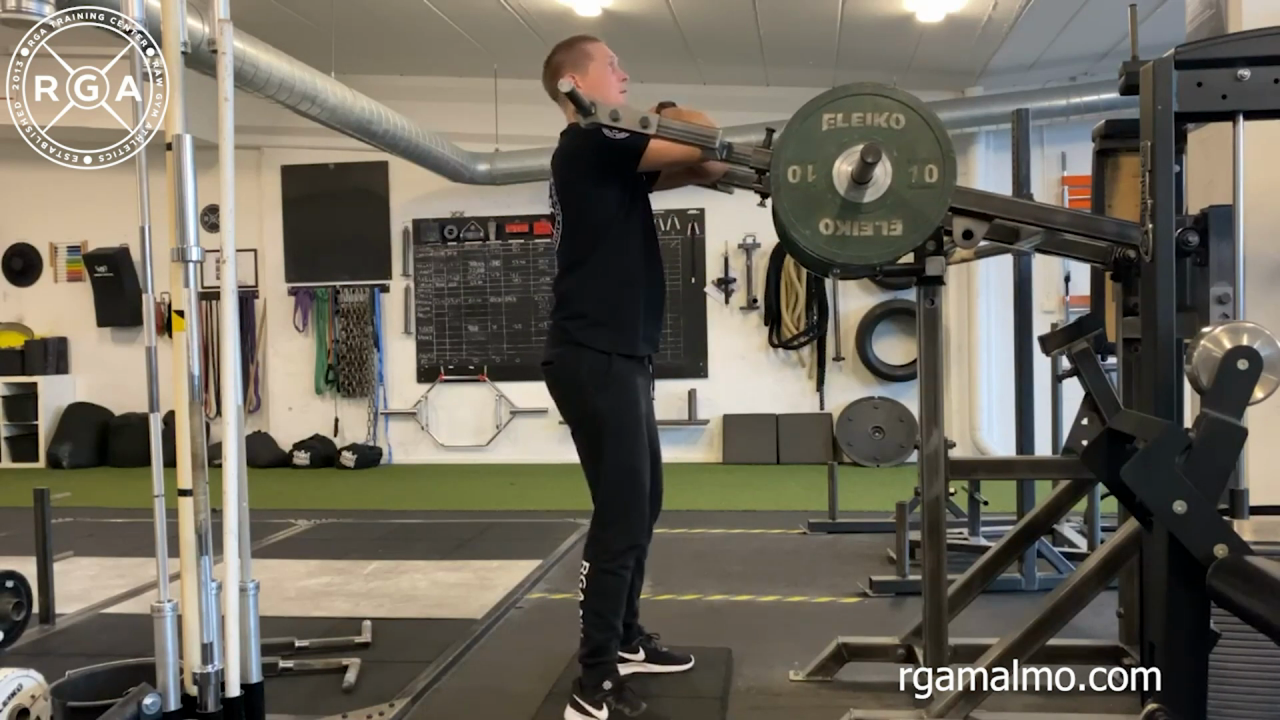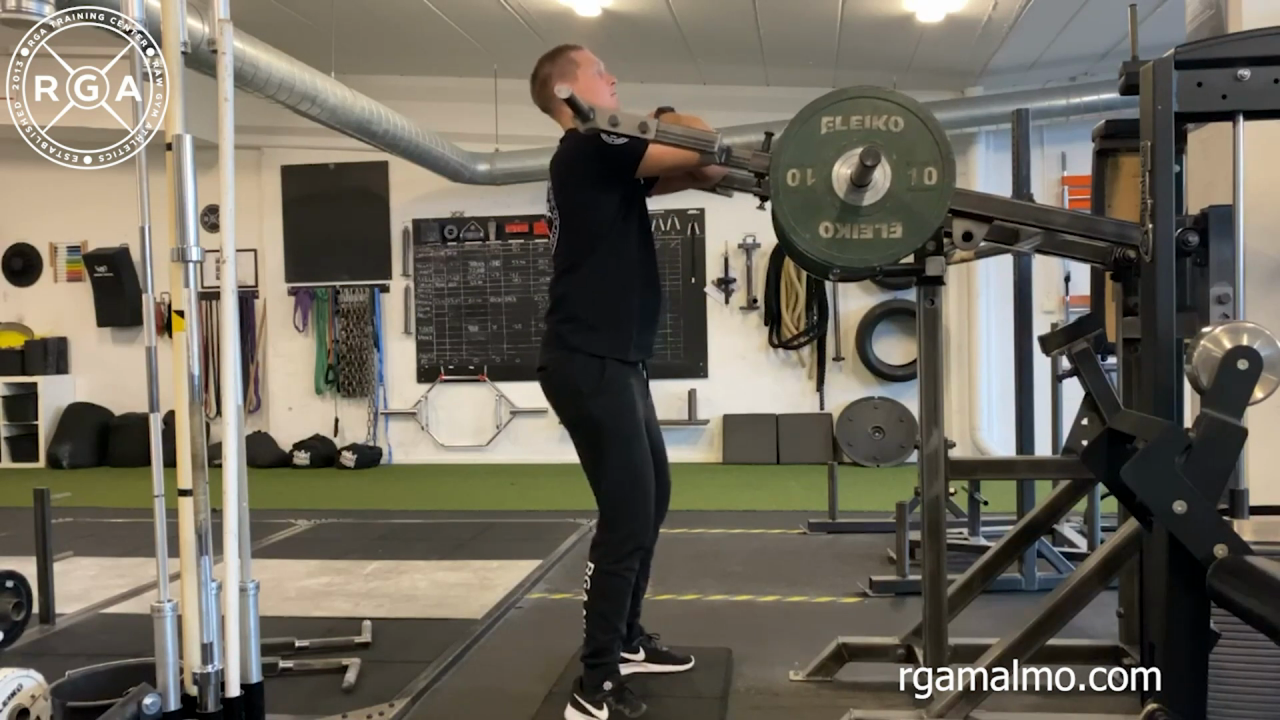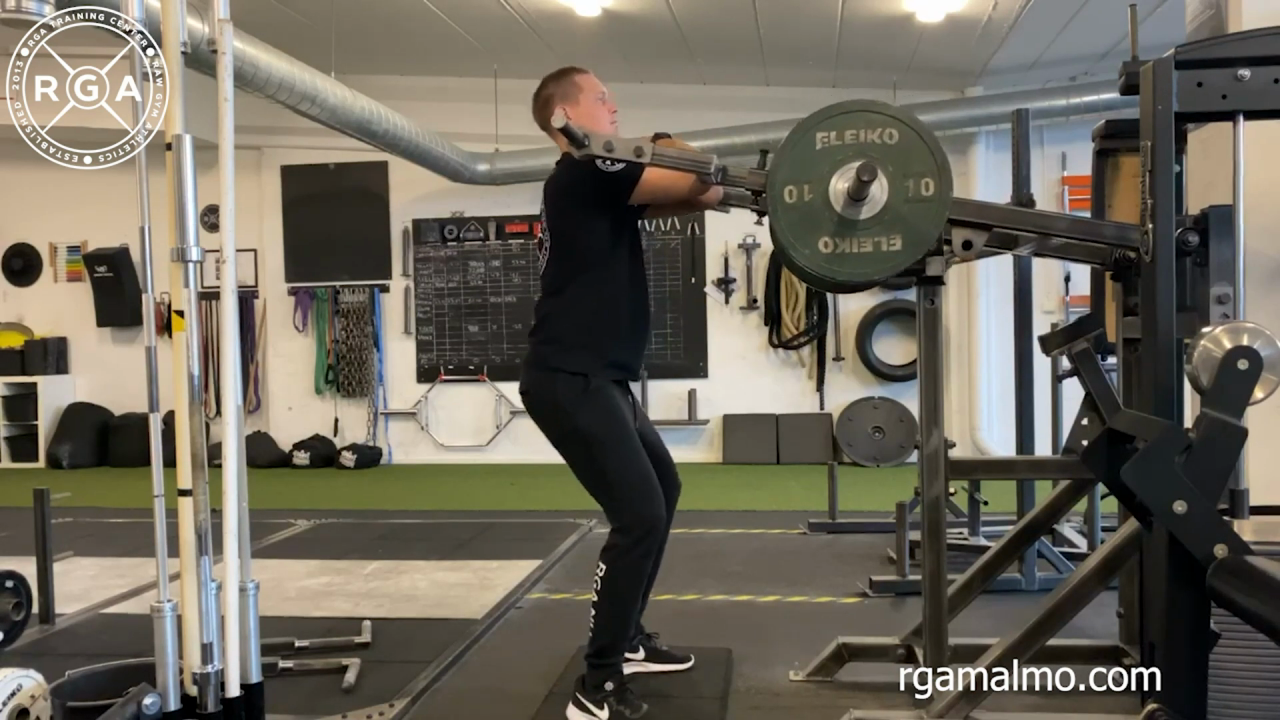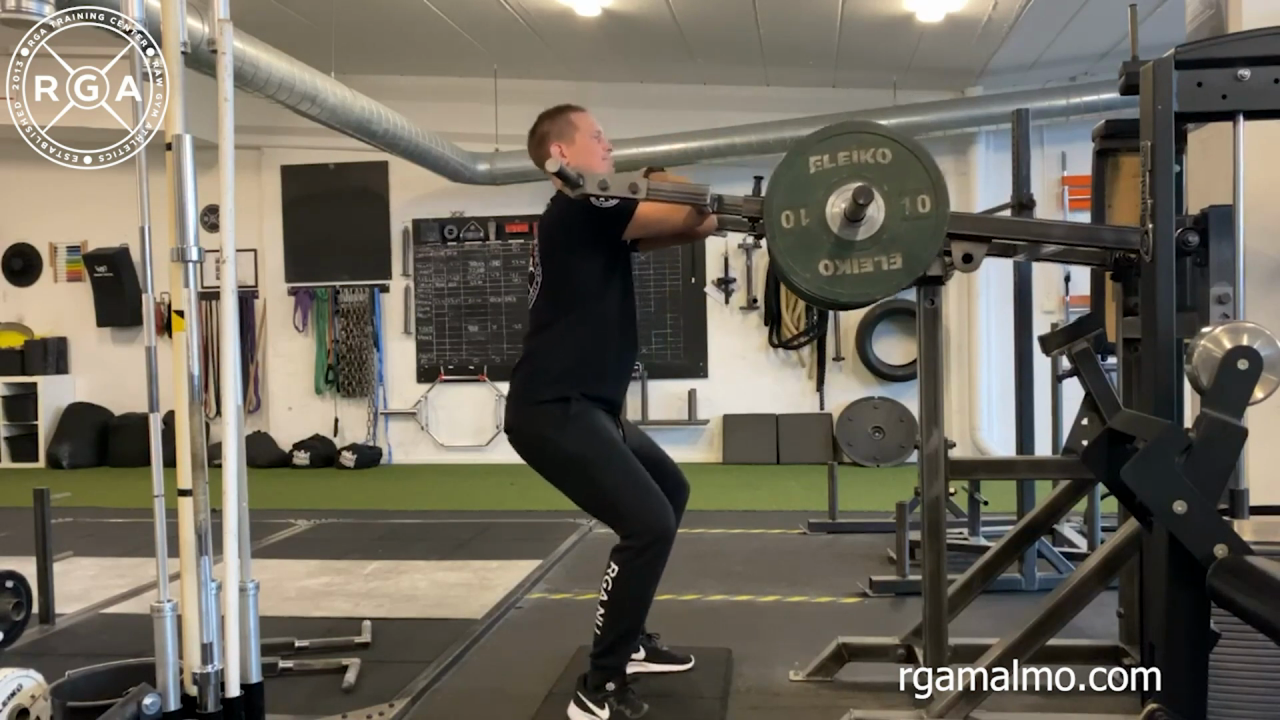
dt=0.5s
person 1, frame 1
left shoulder: (608, 156)
right shoulder: (590, 143)
left elbow: (705, 165)
right elbow: (704, 146)
left wrist: (672, 130)
right wrist: (674, 118)
left hip: (618, 356)
right hip: (593, 360)
left knee: (640, 506)
right knee: (620, 516)
left ankle: (625, 641)
person 1, frame 2
left shoulder: (604, 159)
right shoulder: (589, 149)
left elbow: (696, 171)
right elbow: (700, 150)
left wrist: (691, 152)
right wrist: (671, 123)
left hip: (612, 359)
right hip: (588, 363)
left knee: (649, 501)
right knee: (627, 517)
left ankle: (626, 640)
person 1, frame 3
left shoulder: (599, 184)
right shoulder: (583, 173)
left elbow: (693, 193)
right elbow: (694, 179)
left wrist: (698, 180)
right wrist: (667, 149)
left hip: (596, 377)
right hip: (569, 381)
left knee: (661, 493)
right knee: (641, 517)
left ankle: (626, 640)
person 1, frame 4
left shoulder: (594, 219)
right shoulder: (577, 212)
left elbow: (687, 223)
right elbow: (688, 213)
right wrist: (661, 181)
left hip: (584, 405)
right hip: (552, 412)
left knee: (669, 494)
right knee: (650, 525)
left ankle: (629, 640)
